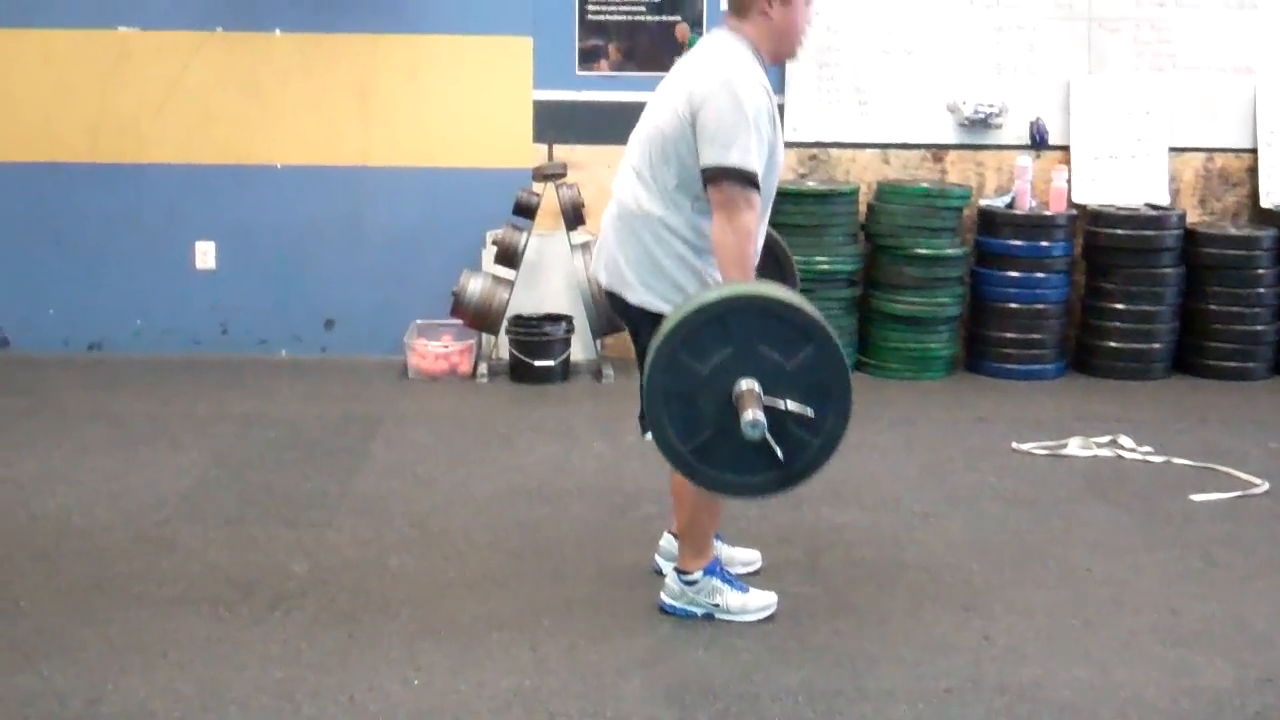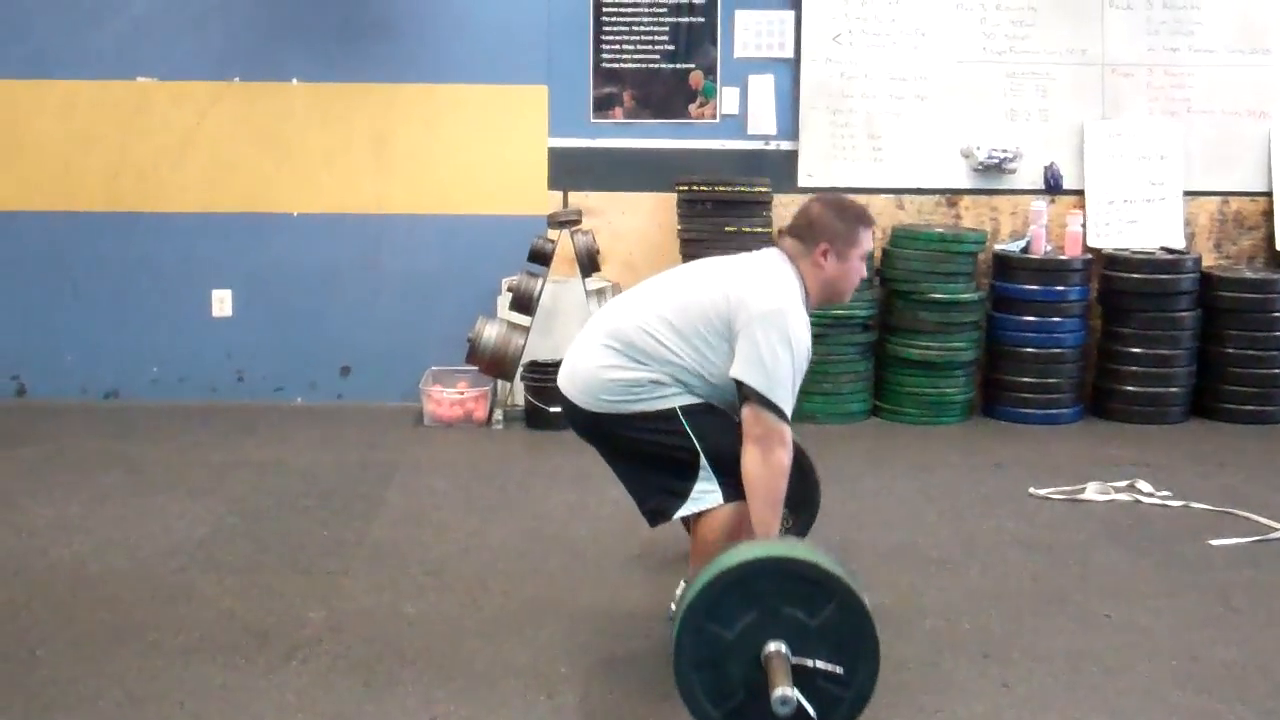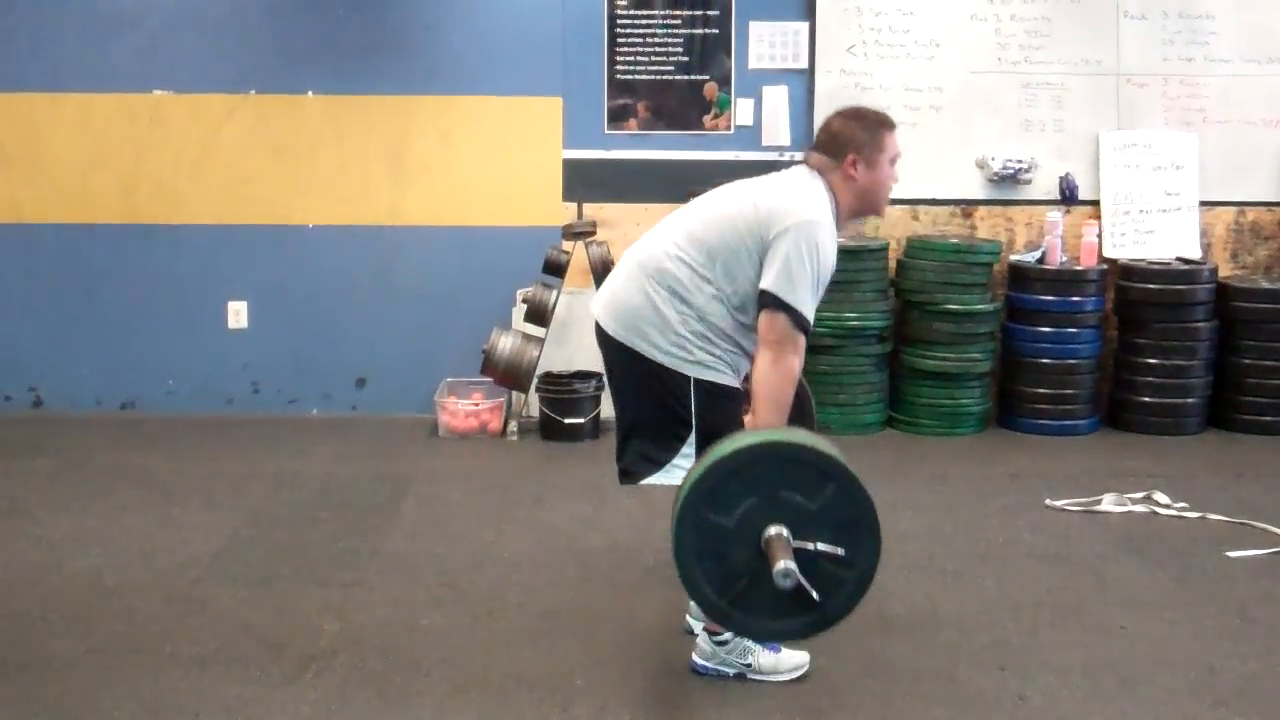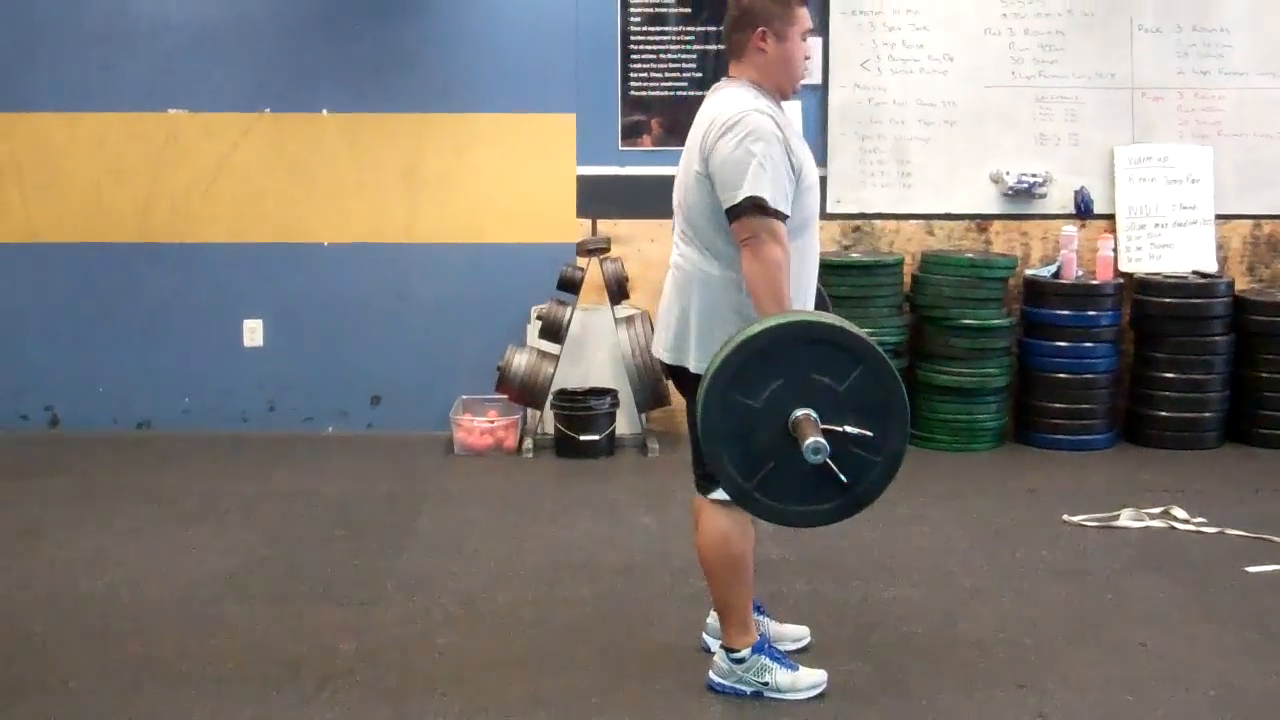
dt=0.5s
person 1, frame 1
left shoulder: (721, 61)
right shoulder: (737, 81)
right elbow: (733, 210)
left hip: (652, 260)
right hip: (663, 274)
left ankle: (687, 541)
right ankle: (692, 580)
person 1, frame 2
left shoulder: (767, 274)
right shoulder: (778, 309)
right elbow: (767, 444)
left hip: (605, 371)
right hip: (615, 387)
left knee: (722, 470)
right knee: (736, 488)
person 1, frame 3
left shoulder: (797, 195)
right shoulder: (809, 224)
left elbow: (772, 335)
right elbow: (780, 347)
left hip: (654, 316)
right hip: (663, 330)
right ankle: (722, 641)
person 1, frame 4
left shoulder: (739, 109)
right shoulder: (750, 120)
right elbow: (760, 242)
left hip: (719, 329)
right hip: (729, 337)
left knee: (732, 483)
right knee: (732, 489)
left ankle: (733, 616)
right ankle: (739, 655)
